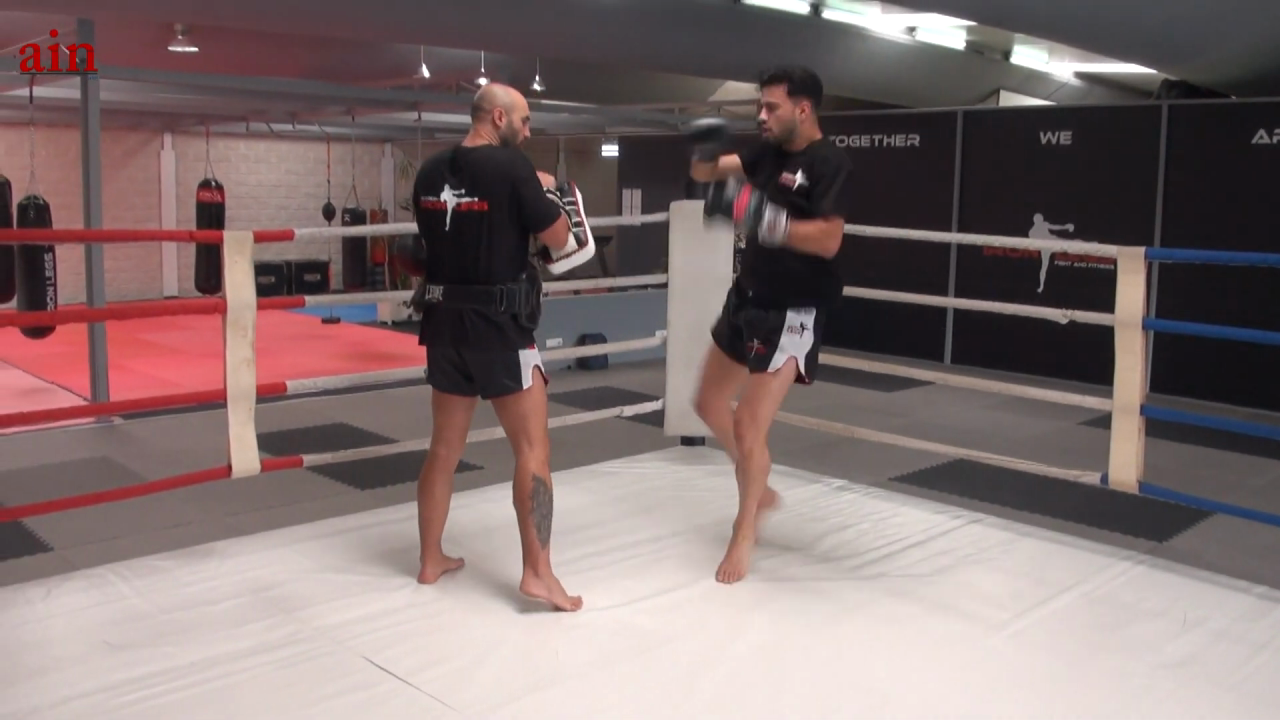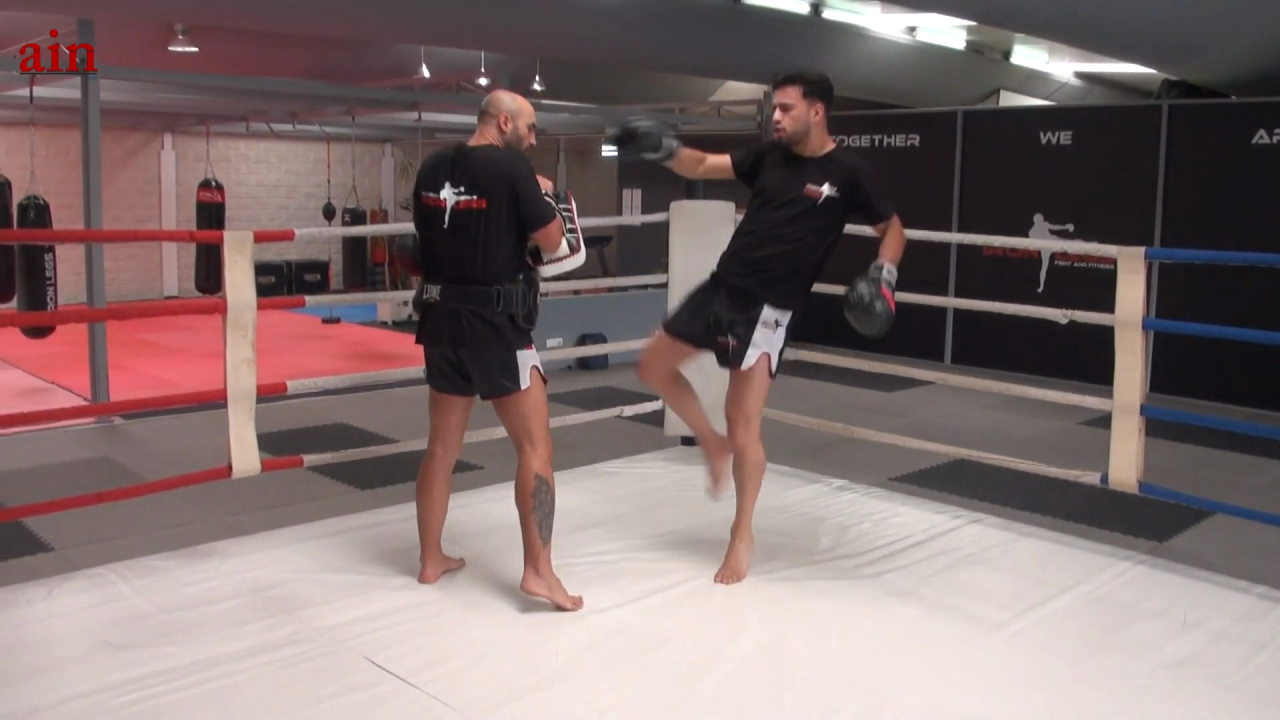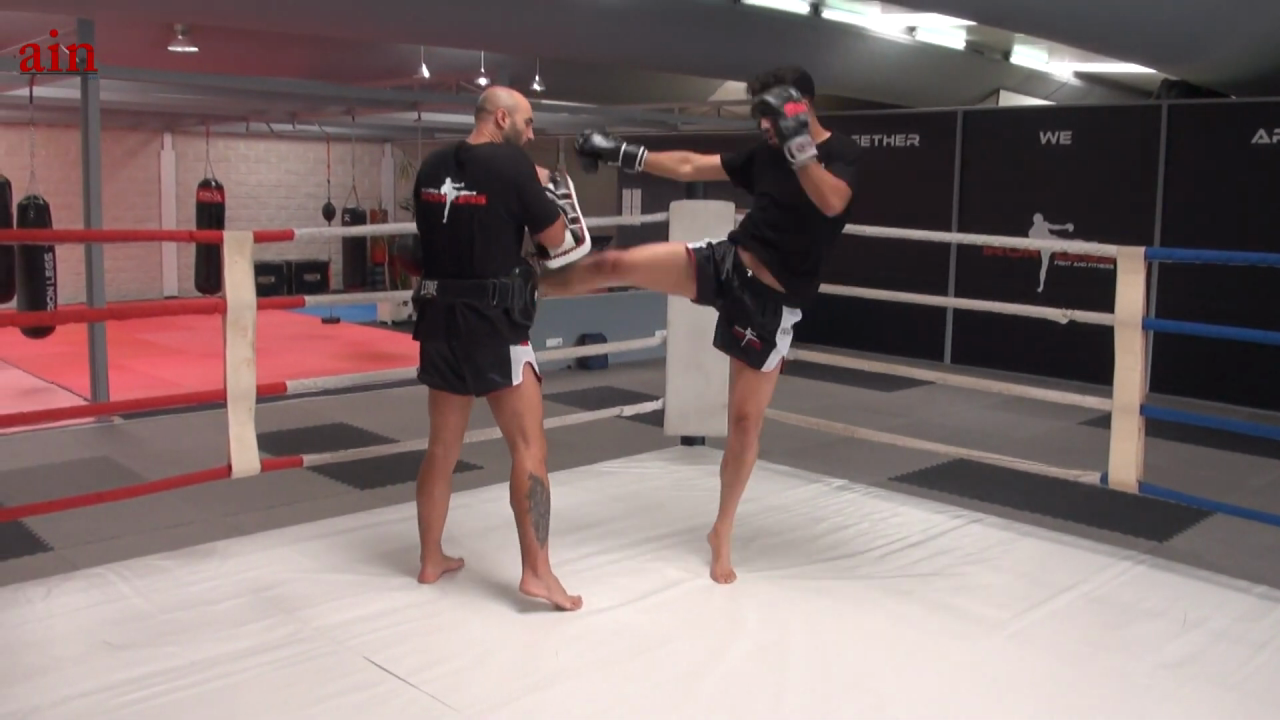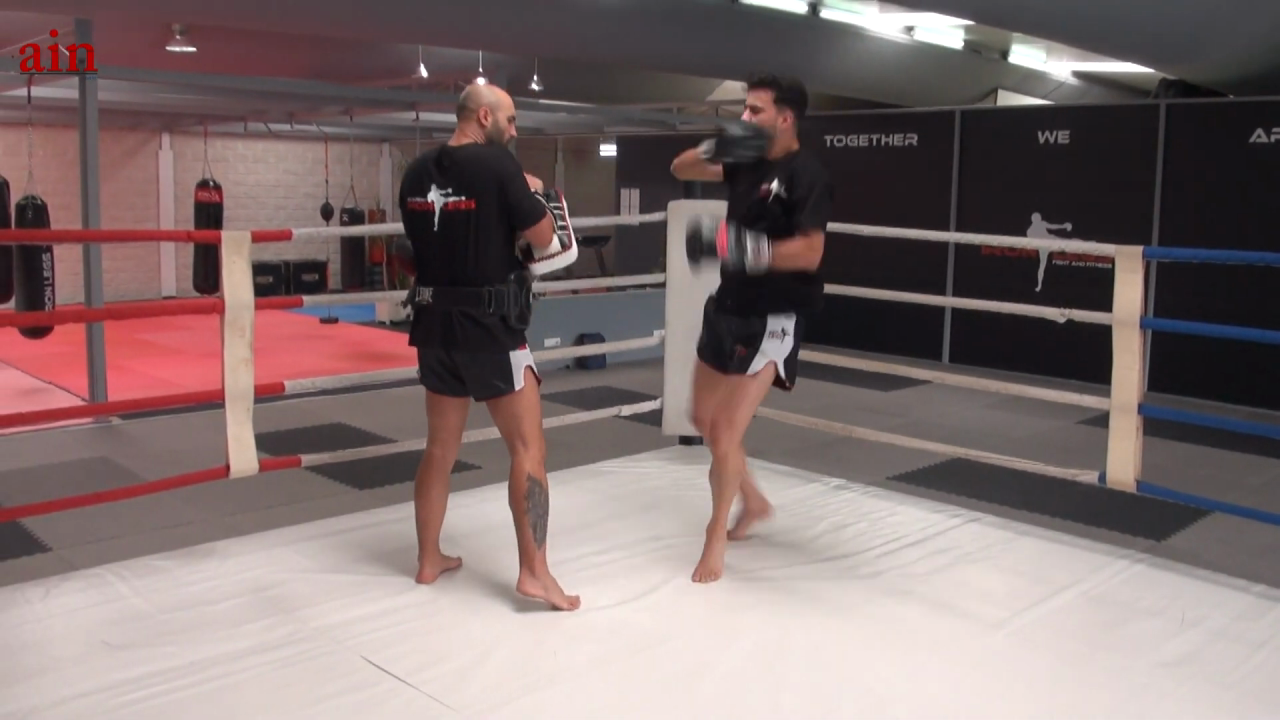
dt=0.2s
person 1, frame 1
left shoulder: (431, 171)
right shoulder: (510, 165)
right elbow: (558, 238)
right wrist: (547, 191)
left hip: (445, 321)
right hip: (499, 323)
left knee: (445, 448)
right knee: (533, 448)
left ankle: (431, 559)
right ankle: (538, 573)
person 1, frame 2
left shoulder: (431, 168)
right shoulder: (509, 167)
right elbow: (552, 241)
right wrist: (542, 195)
left hip: (442, 320)
right hip: (496, 324)
left knee: (442, 446)
right knee: (535, 446)
left ankle: (431, 559)
right ankle: (539, 572)
person 1, frame 3
left shoulder: (433, 166)
right shoulder: (510, 163)
right elbow: (556, 239)
right wrist: (545, 187)
left hip: (438, 317)
right hip: (491, 320)
left knee: (441, 448)
right knee: (529, 446)
left ankle: (431, 559)
right ankle: (537, 574)
person 1, frame 4
left shoulder: (418, 171)
right shoulder: (496, 163)
right elbow: (543, 239)
right wrist: (532, 192)
left hip: (436, 322)
right hip: (489, 325)
left knee: (440, 448)
right knee: (528, 447)
left ankle: (429, 559)
right ankle: (534, 573)
person 2, frame 1
left shoulder: (830, 164)
right shoulder: (768, 152)
left elbow: (829, 240)
right elbow: (708, 172)
left wrist: (759, 217)
right wrist: (708, 155)
left hip: (790, 313)
right hip: (749, 295)
left knee: (748, 428)
right knee: (707, 405)
left ankle: (742, 537)
right ankle: (758, 493)
person 2, frame 2
left shoulder: (842, 172)
right shoulder: (771, 155)
left elbow: (893, 230)
right elbow: (704, 165)
left wrist: (882, 277)
right wrist: (661, 144)
left hip: (766, 307)
right hip: (725, 282)
left knee: (744, 421)
right knee: (653, 369)
left ankle: (742, 537)
right ankle: (714, 446)
person 2, frame 3
left shoulder: (840, 152)
right shoulder: (767, 150)
left elbow: (832, 204)
right elbow: (690, 167)
left wrist: (795, 139)
right wrist: (624, 152)
left hip: (773, 304)
right hip: (724, 264)
left knee: (746, 421)
right knee: (617, 263)
left ankle: (721, 532)
right ankle: (541, 286)
person 2, frame 4
left shoulder: (806, 175)
right shoulder: (746, 158)
left elbow: (811, 251)
right elbow: (682, 168)
left wrist: (744, 248)
right wrist: (719, 147)
left hip: (770, 319)
right hip: (730, 302)
left knee: (728, 437)
right knee: (706, 417)
left ankle: (716, 537)
right ankle: (751, 499)
